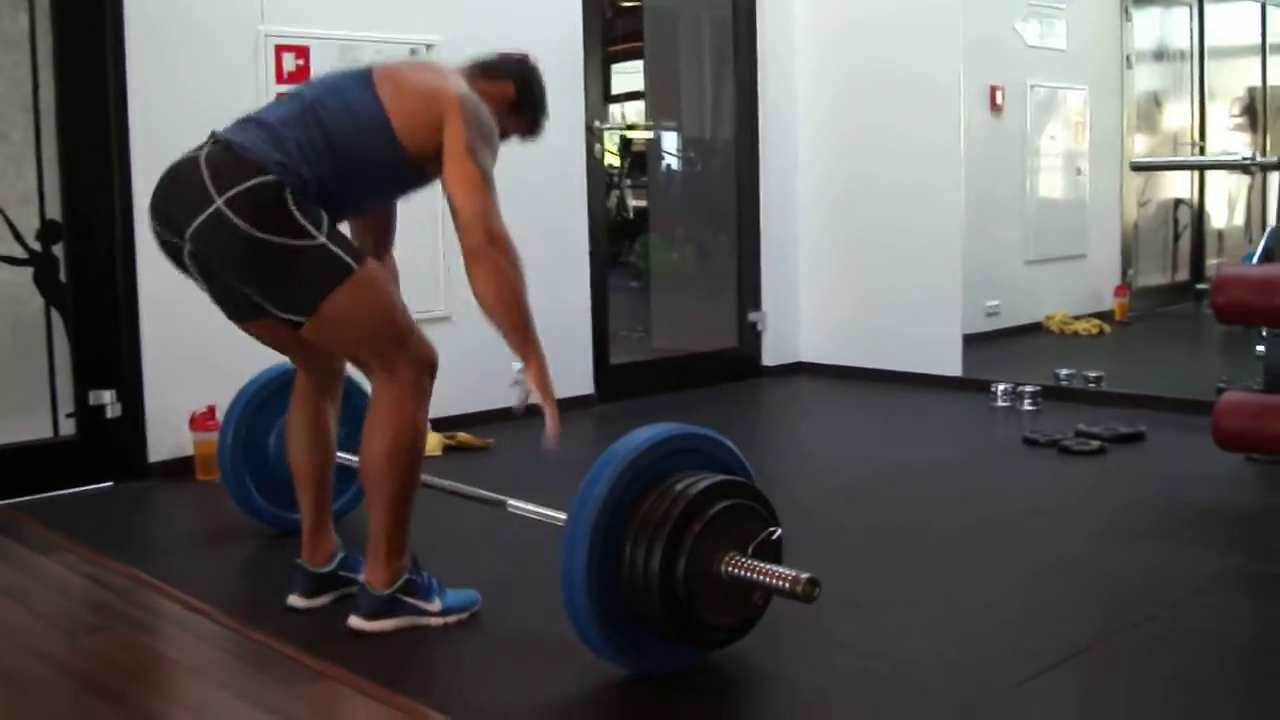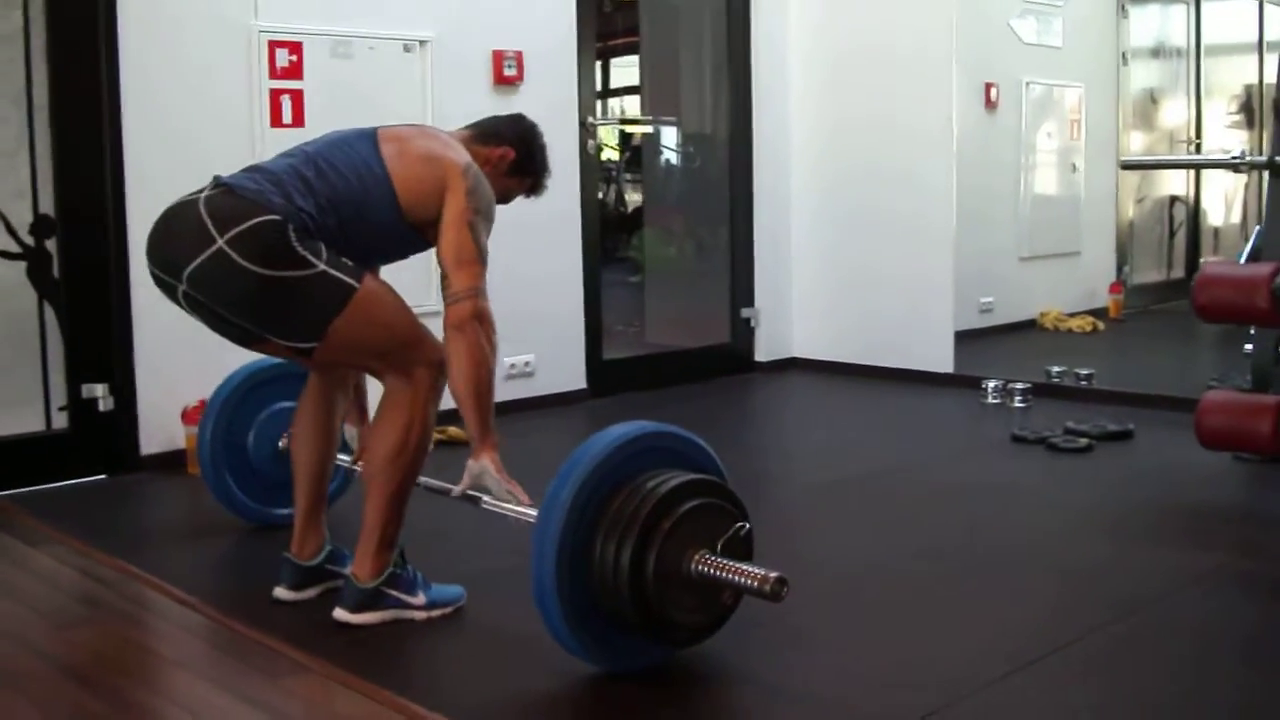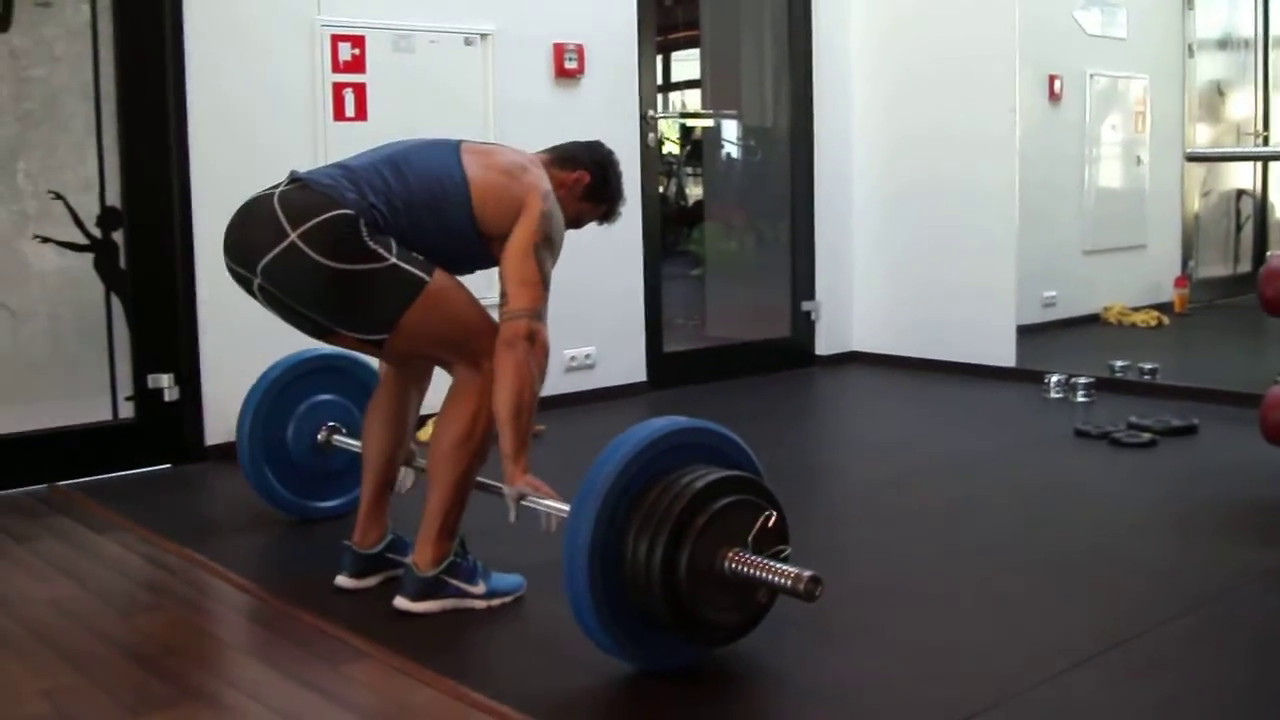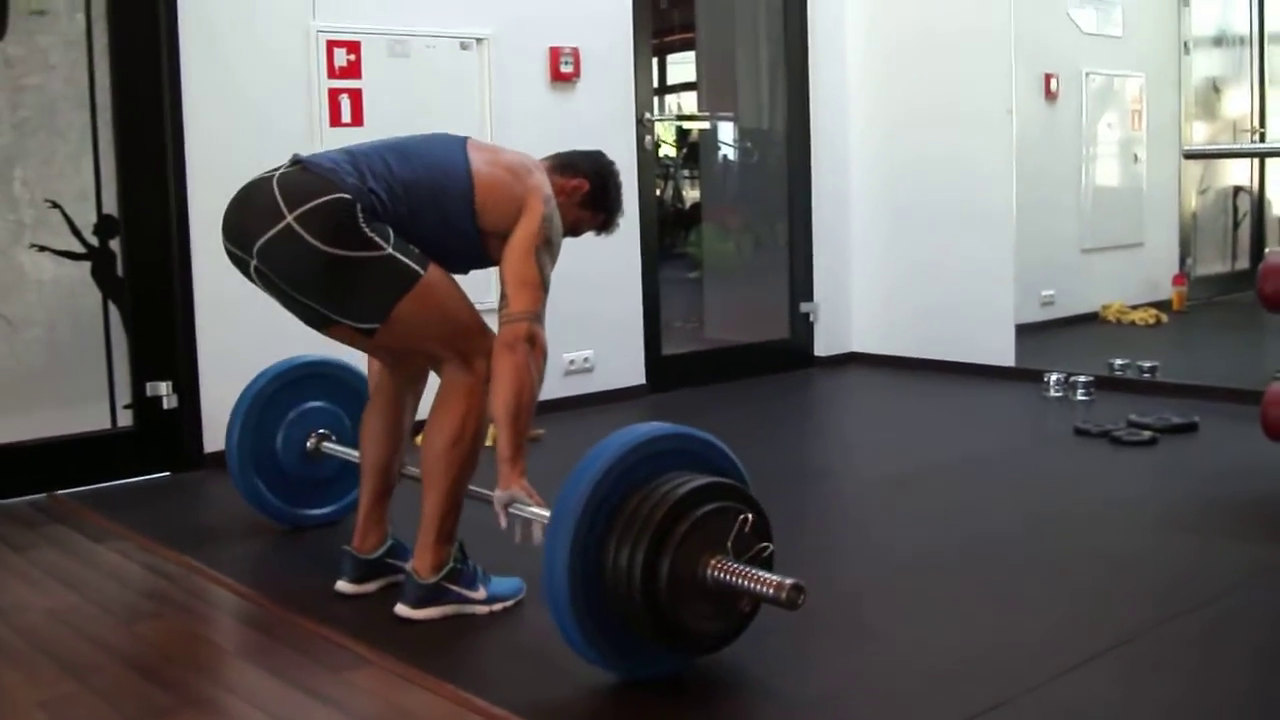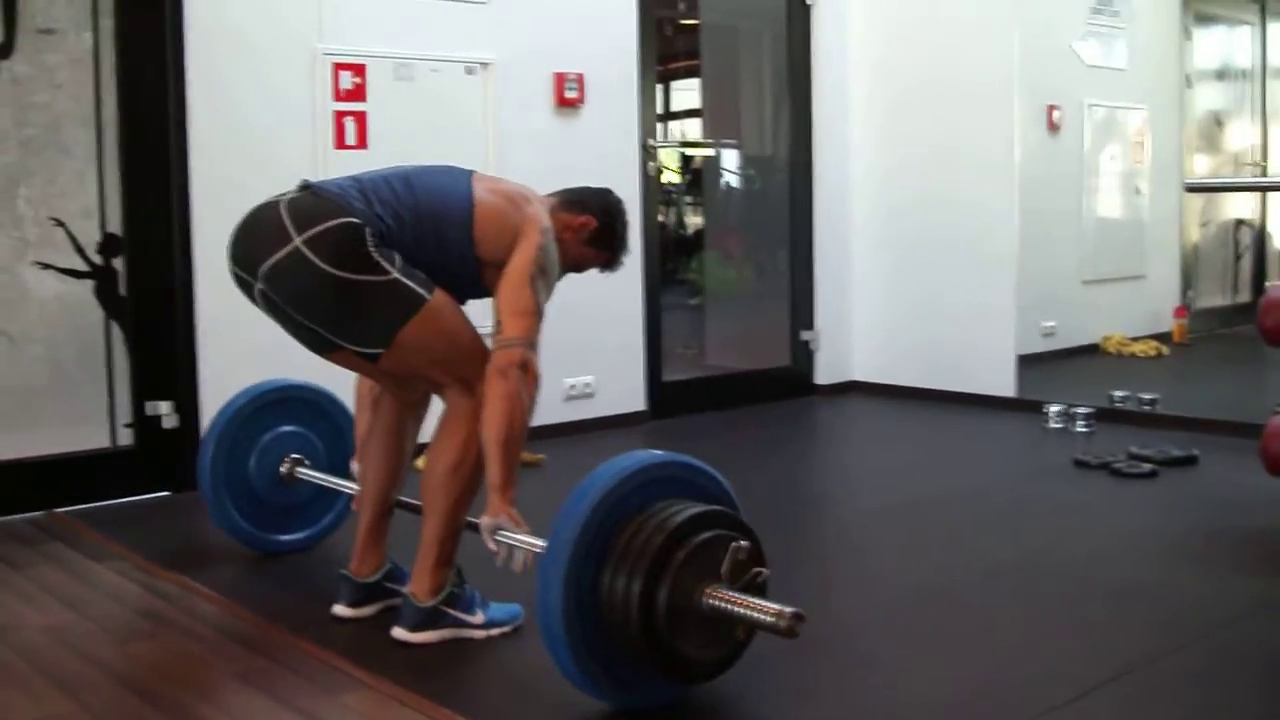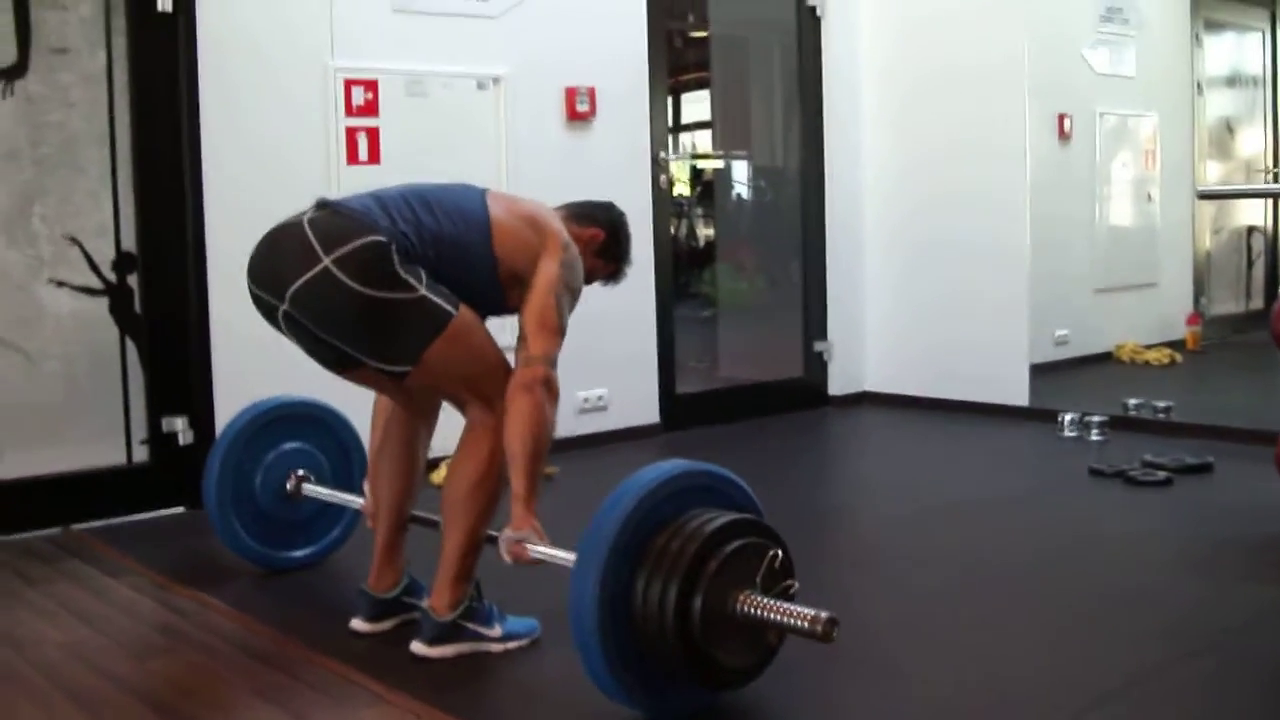
dt=0.5s
person 1, frame 1
left shoulder: (402, 97)
right shoulder: (463, 107)
left elbow: (369, 252)
right elbow: (482, 238)
left wrist: (380, 342)
right wrist: (535, 367)
left hip: (182, 197)
right hip: (245, 207)
left knee: (321, 365)
right knee: (408, 368)
left ankle: (318, 565)
right ankle: (386, 587)
person 1, frame 2
left shoulder: (400, 153)
right shoulder: (464, 177)
left elbow: (352, 306)
right elbow: (466, 315)
left wrist: (361, 423)
right wrist: (484, 448)
left hip: (179, 231)
right hip: (244, 245)
left knee: (333, 362)
right knee: (419, 367)
left ankle: (307, 556)
right ankle: (372, 579)
person 1, frame 3
left shoulder: (476, 172)
right shoulder: (537, 198)
left elbow: (406, 307)
right elbow: (521, 335)
left wrist: (399, 437)
right wrist: (516, 466)
left hip: (256, 227)
right hip: (317, 239)
left knee: (413, 353)
right knee: (482, 360)
left ankle: (368, 547)
right ankle: (432, 569)
person 1, frame 4
right shoulder: (537, 200)
left elbow: (399, 319)
right elbow: (520, 337)
right wrist: (512, 470)
left hip: (257, 209)
right hip: (317, 221)
left knee: (409, 359)
right knee: (471, 362)
left ankle: (368, 551)
right ankle: (433, 574)
person 1, frame 5
left shoulder: (481, 211)
right shoulder: (536, 232)
left elbow: (388, 343)
right elbow: (512, 364)
left wrist: (363, 459)
right wrist: (500, 498)
left hip: (262, 235)
right hip: (322, 246)
left knee: (411, 383)
right knee: (471, 388)
left ankle: (365, 575)
right ankle: (429, 599)
person 1, frame 6
left shoulder: (486, 227)
right shoulder: (556, 248)
left elbow: (405, 365)
right elbow: (533, 379)
left wrist: (376, 480)
right wrist: (523, 510)
left hip: (279, 256)
right hip: (347, 263)
left knee: (418, 399)
right knee: (492, 404)
left ankle: (384, 589)
right ankle: (449, 613)
